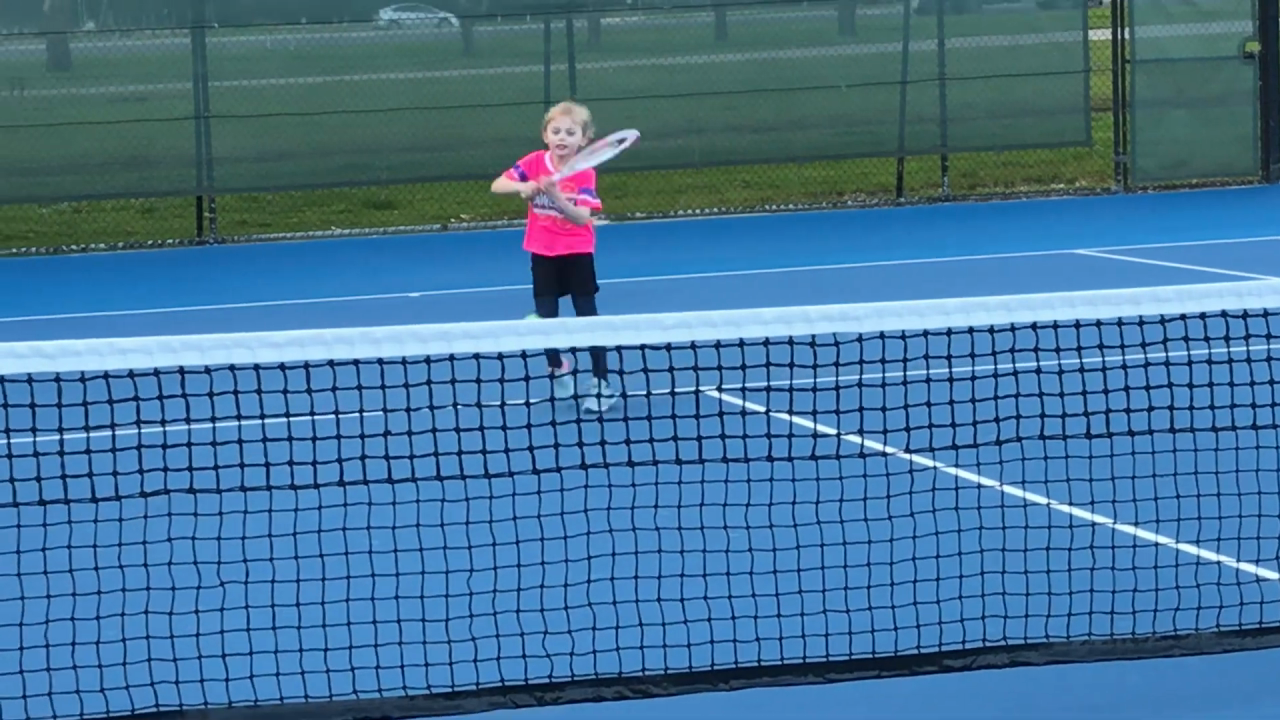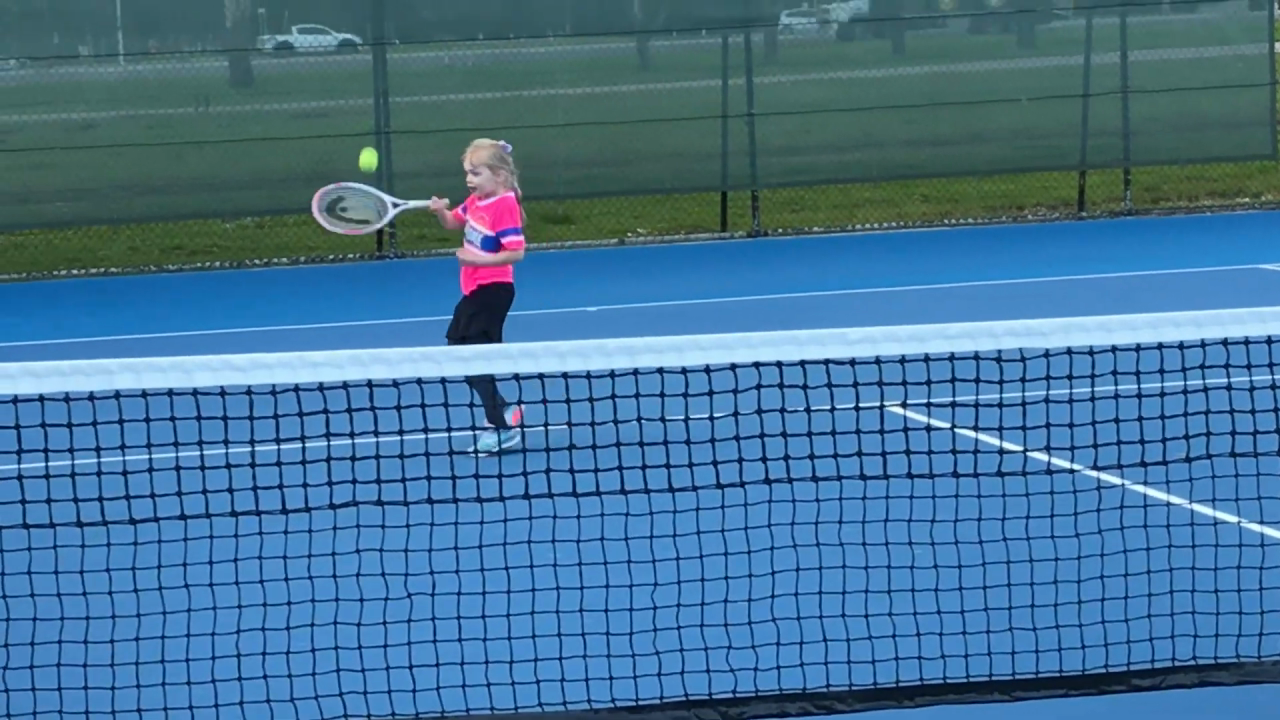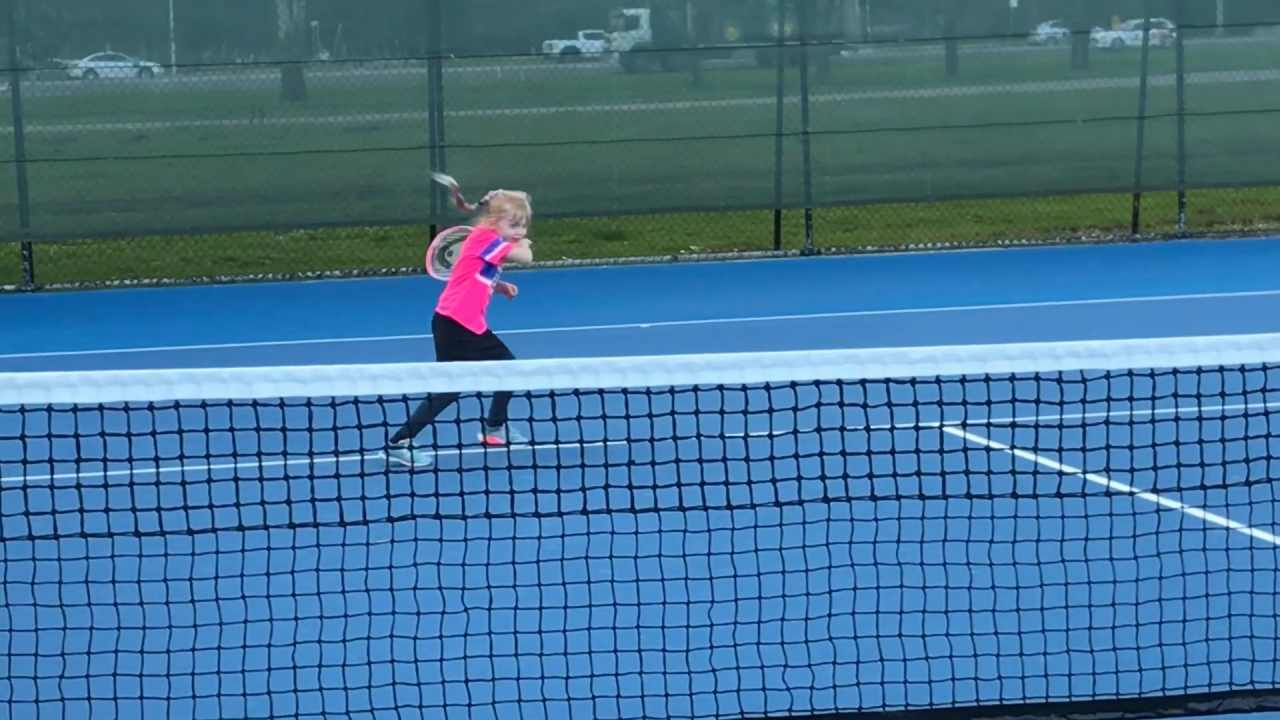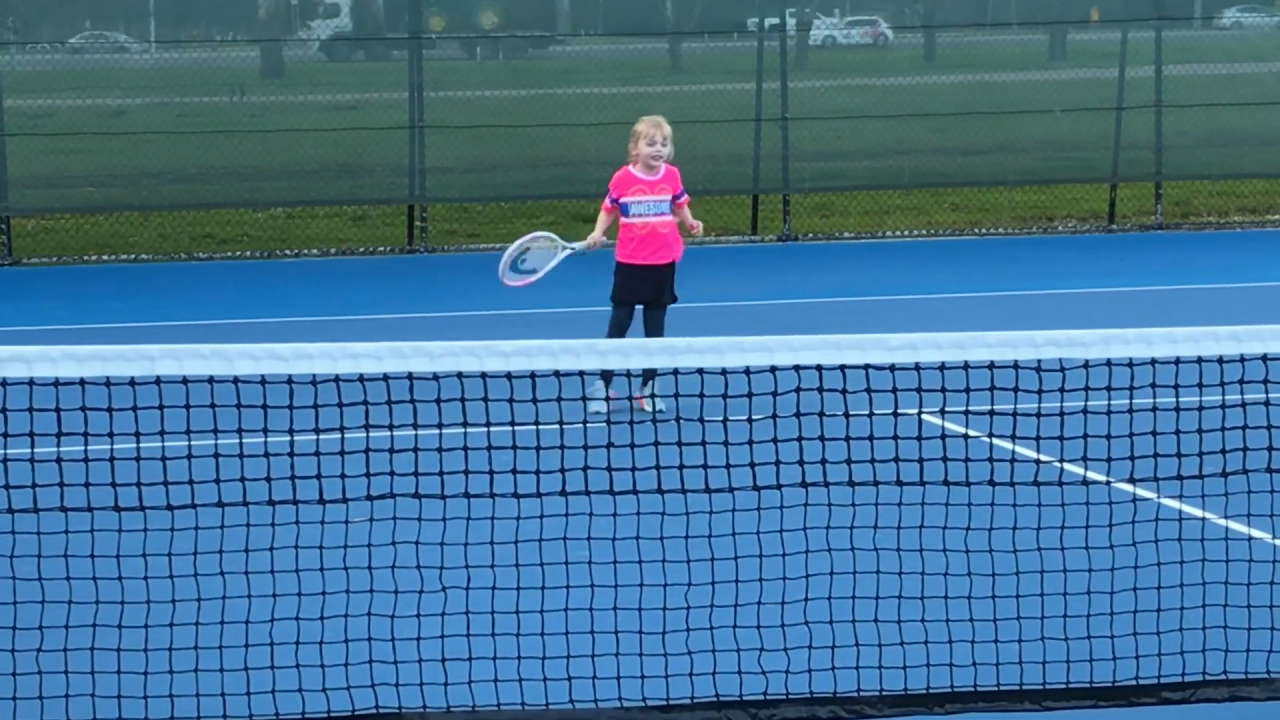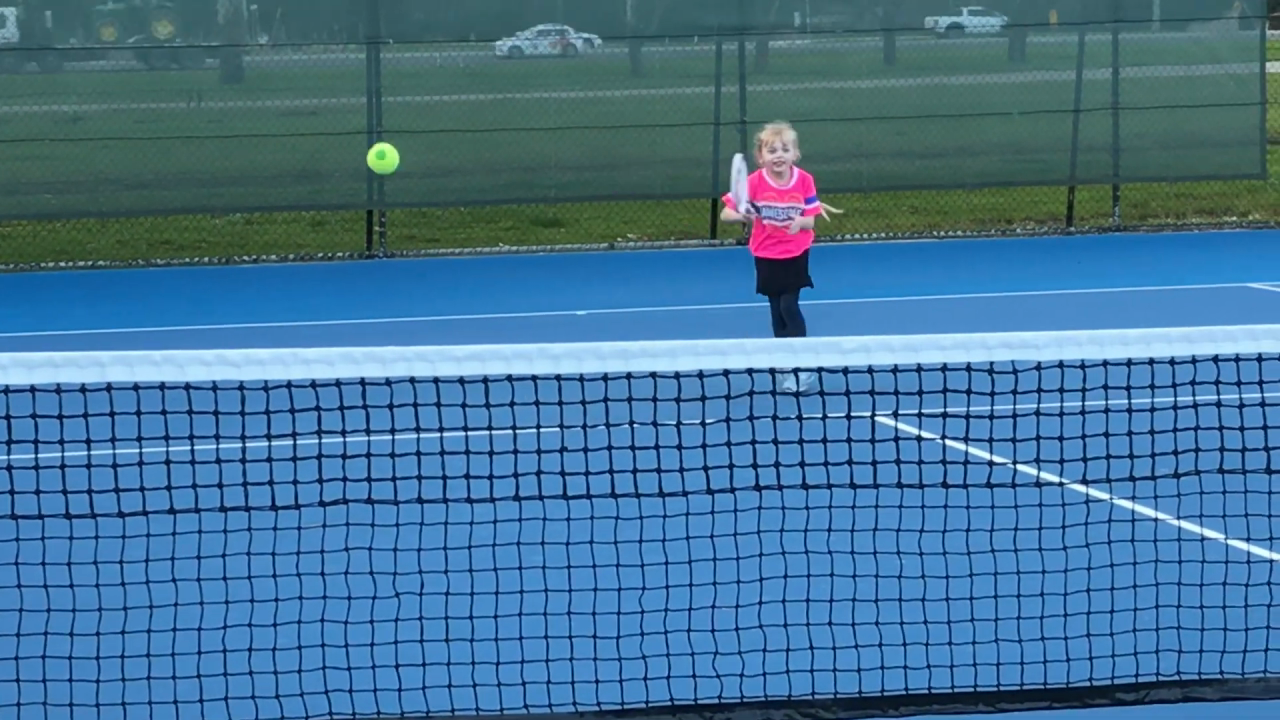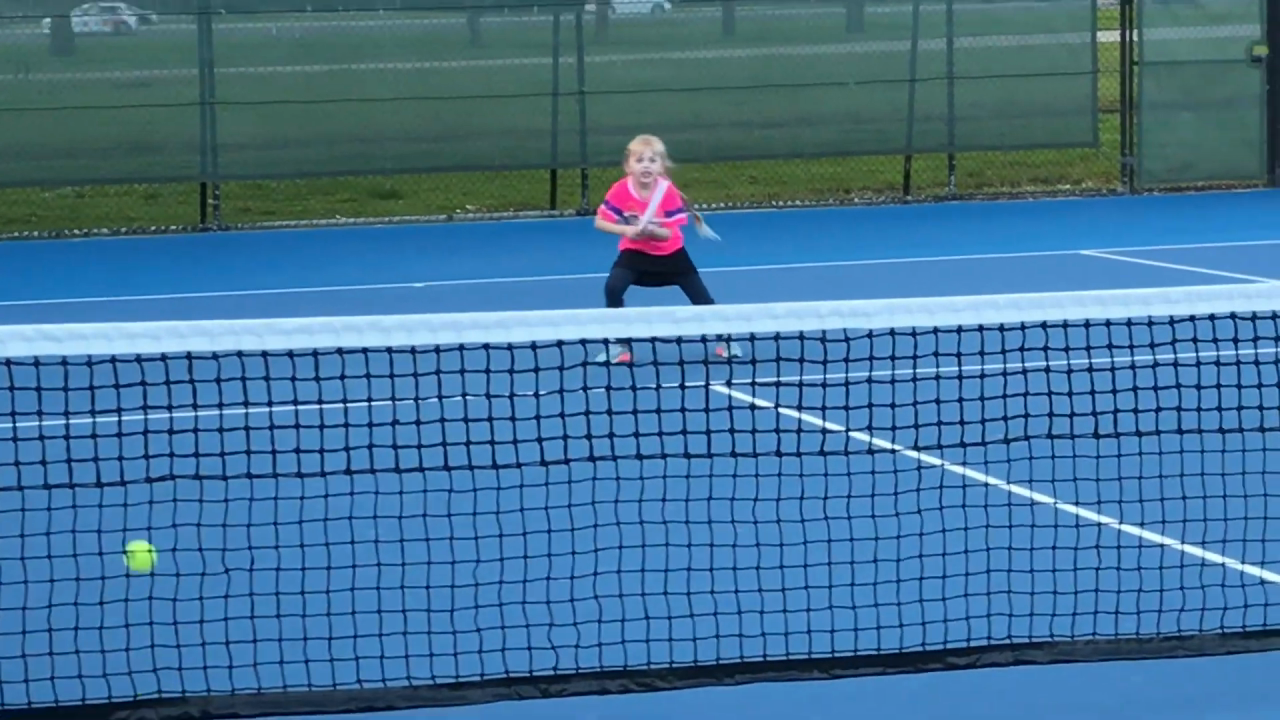
dt=0.7s
person 1, frame 1
left shoulder: (585, 173)
right shoulder: (534, 162)
left elbow: (585, 215)
right elbow: (497, 186)
left wrist: (566, 204)
right wrist: (522, 188)
left hip: (577, 254)
right hip: (544, 254)
left knee: (587, 317)
right knee: (545, 319)
left ankle: (602, 384)
right ankle: (559, 367)
person 1, frame 2
left shoulder: (506, 206)
right shoulder: (475, 200)
left elbow: (516, 252)
right elbow: (454, 224)
left wrist: (481, 258)
right wrist: (440, 210)
left hip: (493, 291)
right hip: (473, 291)
left ankle: (502, 427)
right ankle: (504, 410)
person 1, frame 3
left shoulder: (496, 244)
right shoulder: (485, 237)
right elbow: (522, 254)
left wrist: (504, 288)
right wrist: (524, 247)
left hip: (474, 326)
right hip: (452, 323)
right knee: (450, 388)
left ankle: (494, 427)
right ankle: (401, 441)
person 1, frame 4
left shoulder: (671, 174)
right shoulder: (622, 178)
left elbow: (680, 206)
right elbow: (608, 211)
left wrist: (690, 222)
right wrist: (598, 233)
left hip: (664, 262)
right hip: (629, 263)
left knee: (654, 327)
right knee: (618, 325)
left ankle: (647, 388)
right ankle: (602, 385)
person 1, frame 5
left shoulder: (804, 180)
right shoulder: (755, 182)
left elbow: (812, 216)
right elbow: (726, 213)
left wrist: (808, 218)
right wrist: (742, 213)
left hip: (794, 253)
right hip: (766, 255)
left knee: (789, 307)
right knee: (778, 310)
right ankle: (790, 369)
person 1, frame 6
left shoulder: (669, 192)
right shoulder: (619, 191)
left elbow: (672, 231)
right elbow: (601, 222)
left wrist: (651, 230)
right wrist: (628, 230)
left hip: (670, 251)
right hip: (635, 250)
left knee: (700, 297)
right knee: (613, 287)
left ankle: (724, 339)
right ankle: (620, 344)
